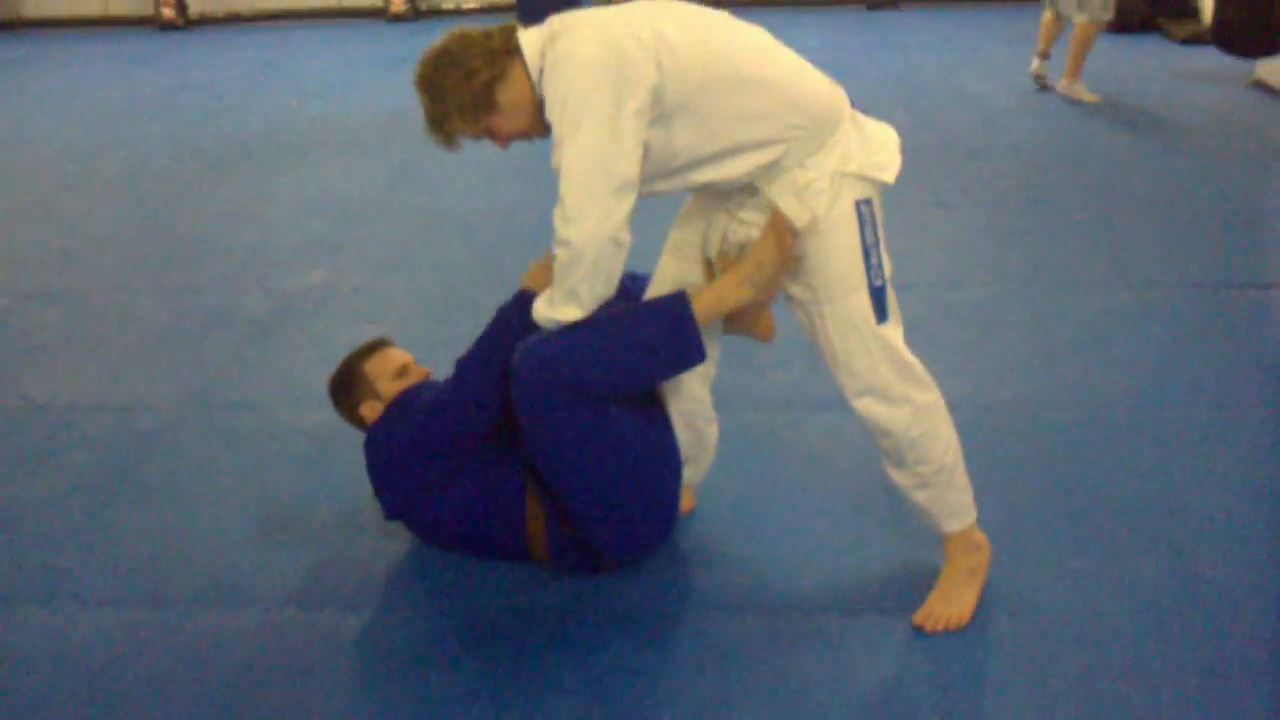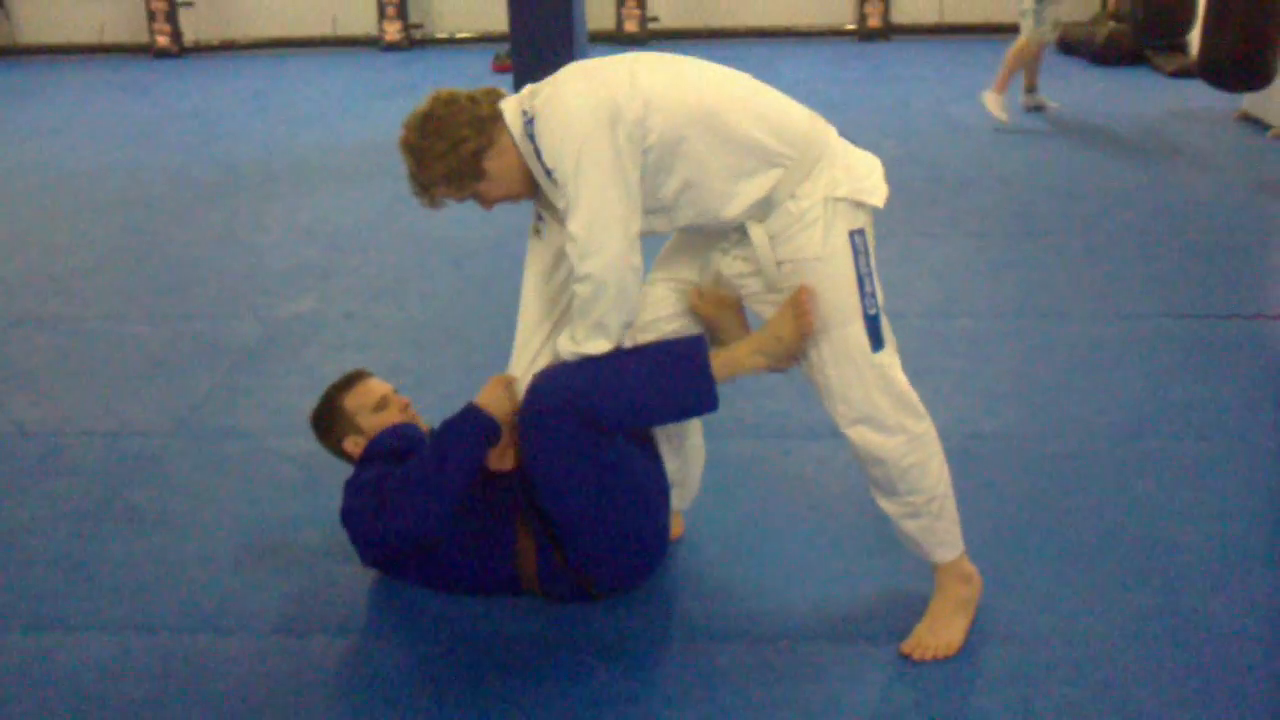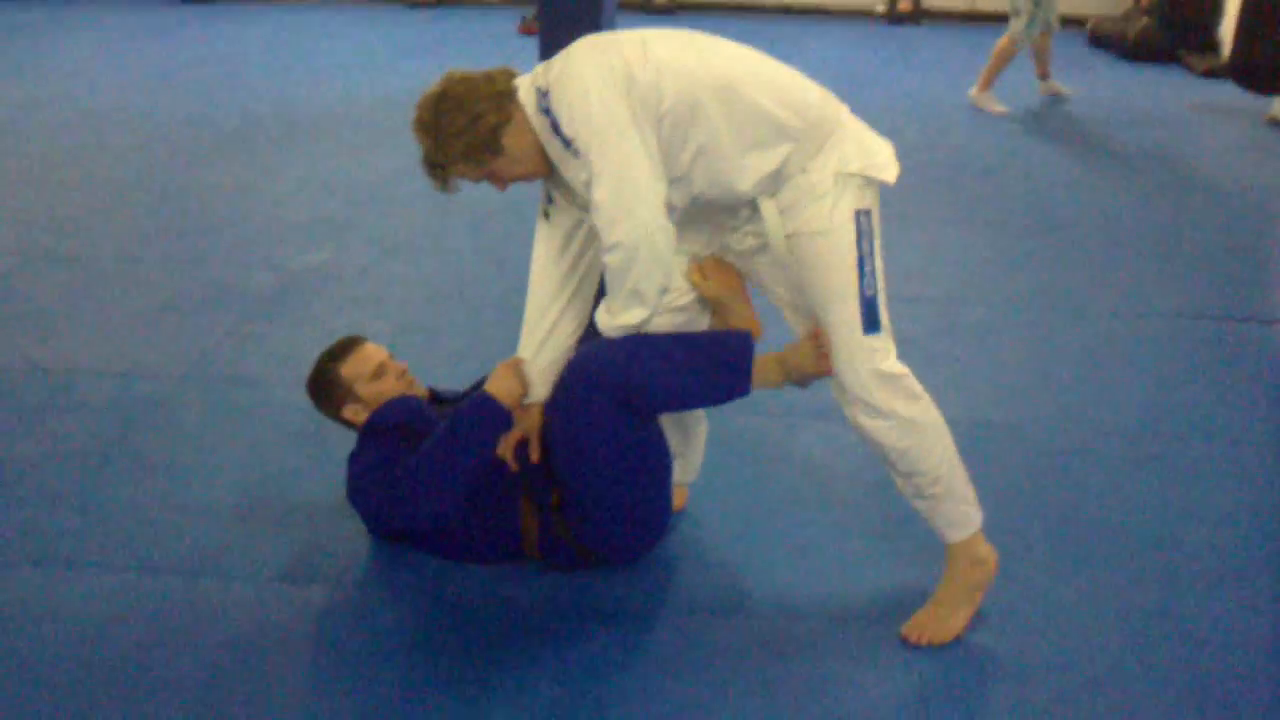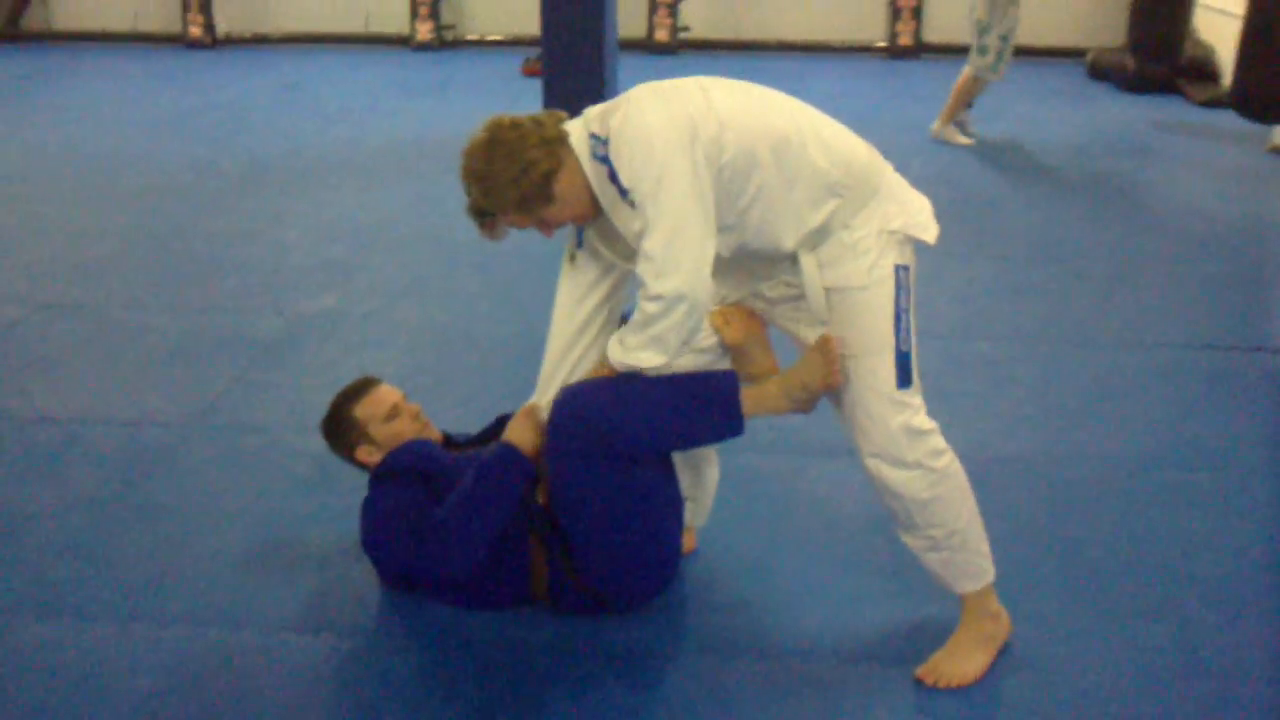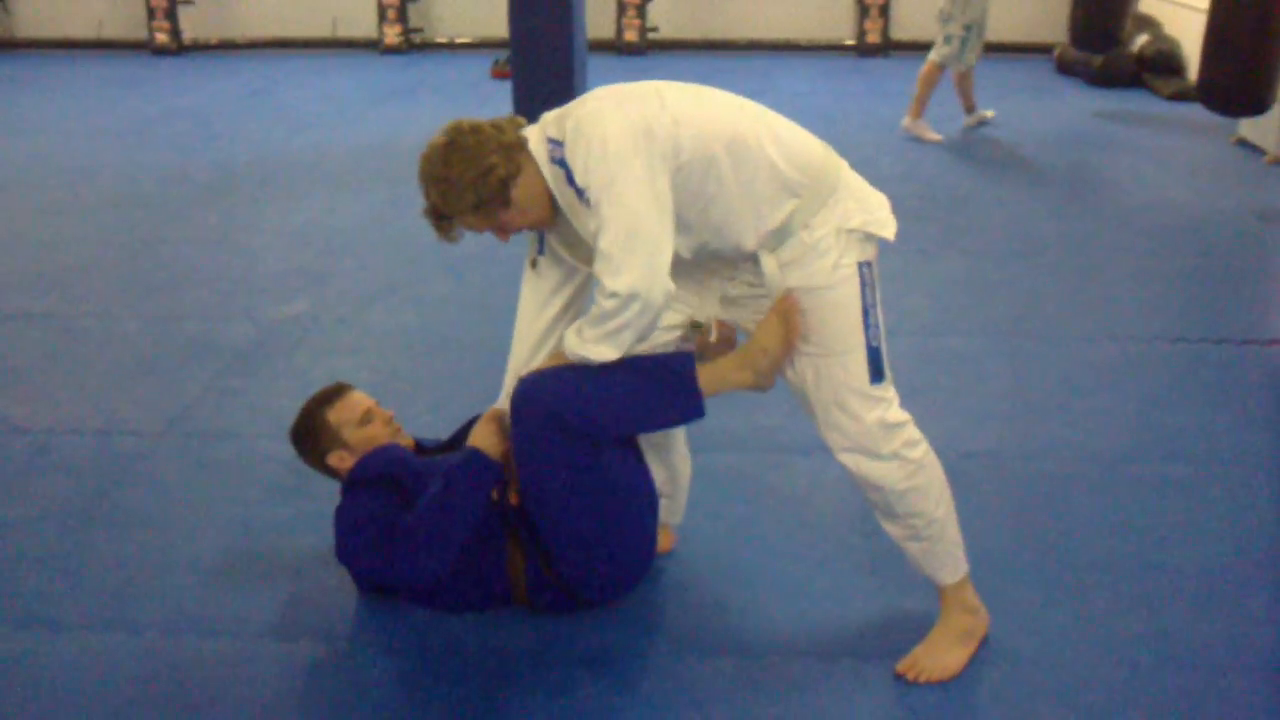
dt=0.4s
person 1, frame 1
left shoulder: (585, 66)
right shoulder: (567, 57)
left elbow: (593, 233)
right elbow: (592, 207)
left wrist: (551, 330)
right wrist: (561, 329)
left hip: (815, 172)
right hip: (738, 178)
left knee: (873, 373)
left ankle: (964, 543)
right ankle: (672, 485)
person 1, frame 2
left shoulder: (572, 120)
right shoulder: (547, 134)
left elbow: (607, 272)
right elbow: (552, 278)
left hip: (804, 200)
right hip: (725, 214)
left knee: (867, 402)
left ankle: (954, 574)
person 1, frame 3
left shoulder: (584, 91)
right shoulder: (559, 125)
left elbow: (637, 238)
right elbow: (563, 265)
left wrist: (612, 340)
right wrist: (533, 394)
left hip: (815, 174)
right hip: (732, 190)
left knee: (863, 375)
right knee: (659, 329)
left ankle: (967, 551)
person 1, frame 4
left shoulder: (647, 140)
right shoulder: (594, 167)
left elbow: (678, 293)
right elbow: (584, 303)
left wrist: (610, 373)
left hip: (851, 229)
right hip: (760, 240)
left knee: (891, 434)
right knee: (676, 371)
left ankle: (982, 610)
person 1, frame 5
left shoulder: (603, 143)
right shoulder: (552, 173)
left elbow: (636, 292)
right elbow: (547, 302)
left wrist: (564, 360)
left hip: (810, 230)
left knee: (864, 428)
left ankle: (961, 605)
right ankle: (655, 526)
person 2, frame 1
left shoulder: (444, 432)
right shoulder: (397, 447)
right elbow: (473, 394)
right wrist: (528, 300)
left hip: (637, 474)
right hip: (622, 508)
right knee: (540, 363)
left ankle: (730, 307)
right ankle: (735, 289)
person 2, frame 2
left shoulder: (430, 455)
right shoulder: (371, 501)
right elbow: (418, 510)
left wrist: (511, 433)
right wrist: (480, 418)
left hip: (623, 503)
right hip: (611, 541)
right knee: (555, 396)
left ankle: (718, 328)
right ankle: (751, 354)
person 2, frame 3
left shoulder: (437, 410)
right shoulder: (375, 472)
right elbow: (427, 498)
right wrist: (491, 406)
left hip: (612, 469)
right hip: (604, 518)
right knee: (596, 371)
left ankle: (726, 319)
right ankle: (780, 365)
person 2, frame 4
left shoulder: (452, 453)
right shoulder: (388, 515)
right elbow: (453, 552)
right wrist: (514, 456)
left hip: (640, 515)
right hip: (621, 560)
right knee: (579, 412)
right ankle: (780, 392)
person 2, frame 5
left shoulder: (424, 457)
right shoulder: (362, 521)
right elbow: (423, 559)
right wrist: (478, 460)
left hip: (615, 513)
right hip: (594, 559)
right knee: (542, 397)
left ankle: (710, 350)
right ankle: (739, 370)
